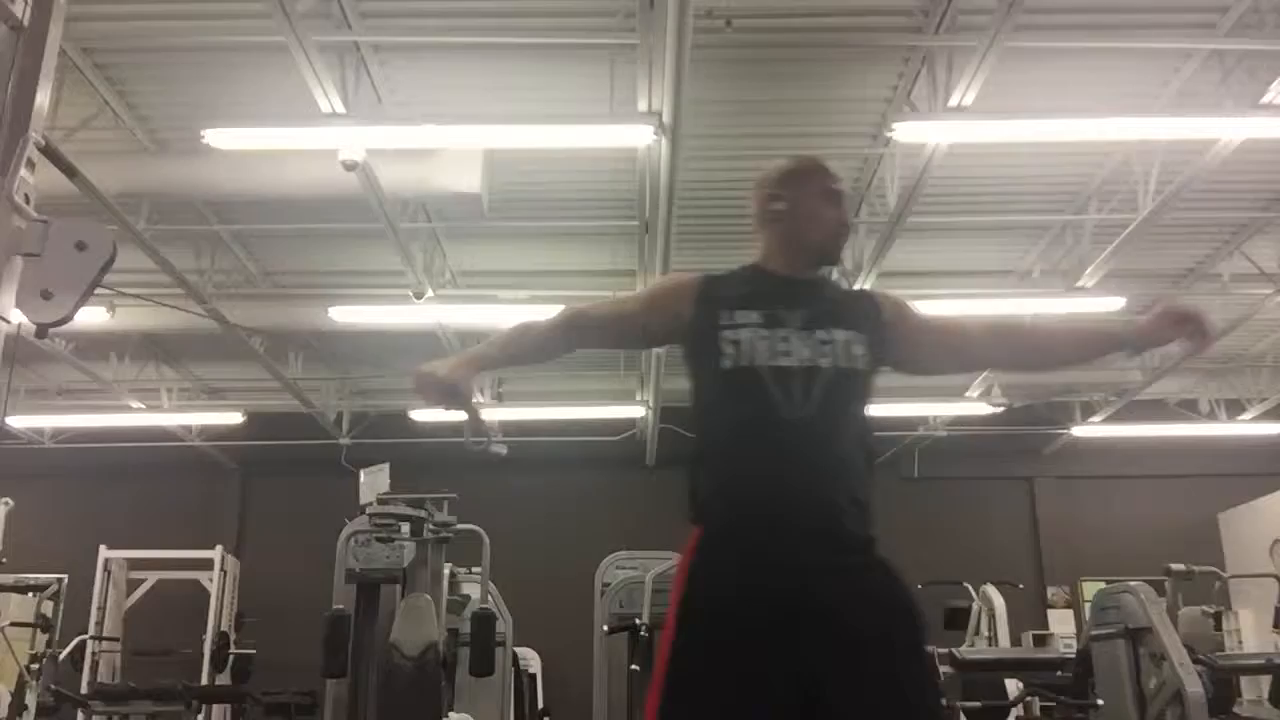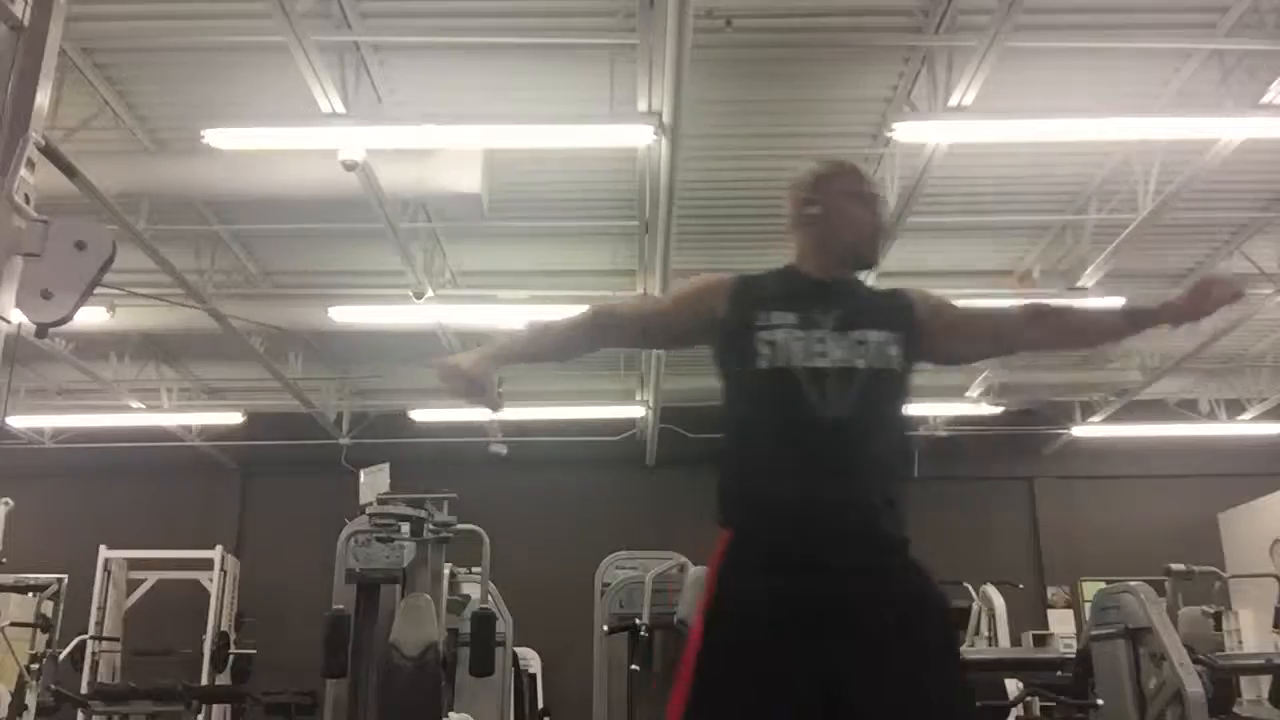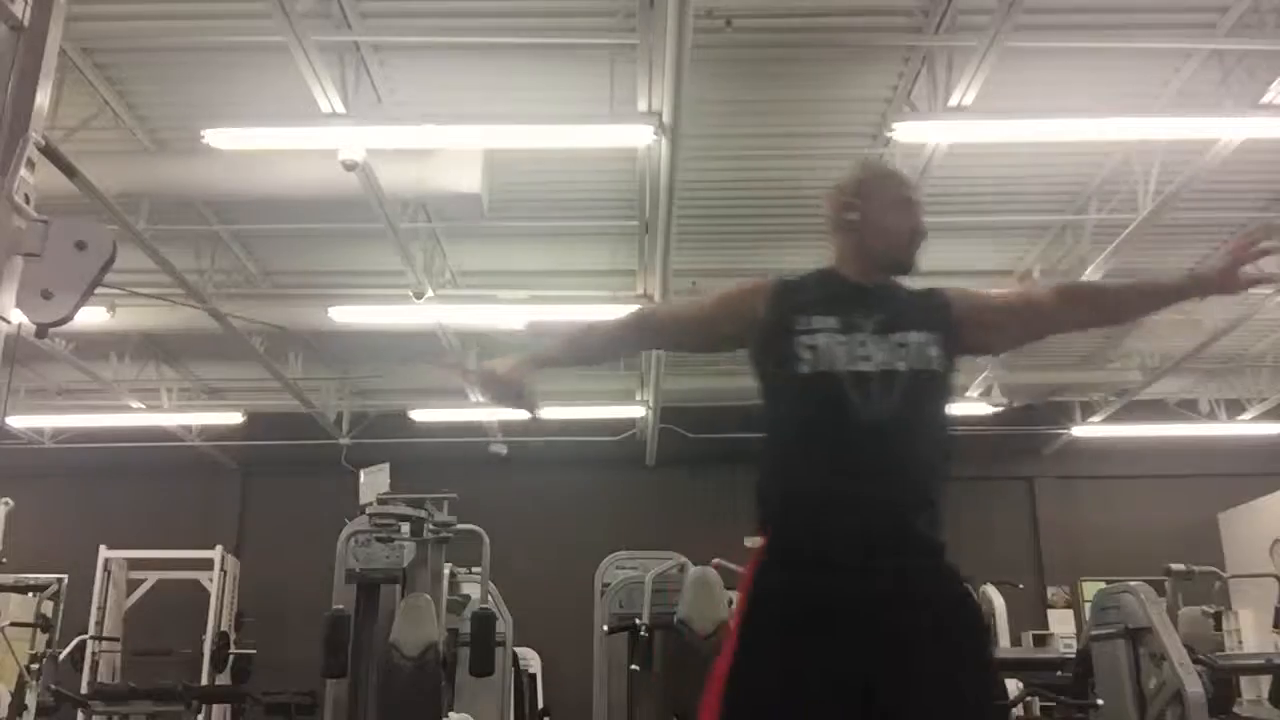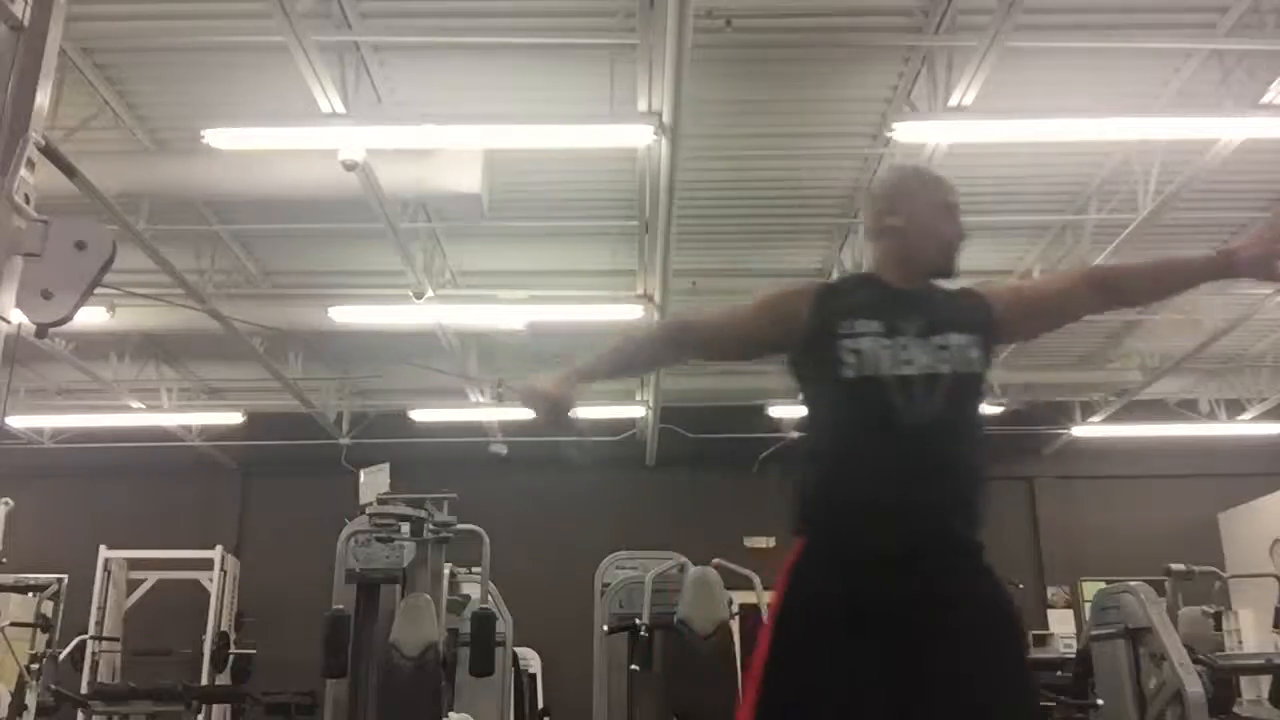
dt=0.1s
person 1, frame 1
left shoulder: (870, 315)
right shoulder: (701, 302)
left elbow: (990, 343)
right elbow: (580, 325)
left wrist: (1139, 332)
right wrist: (467, 361)
left hip: (845, 565)
right hip: (734, 566)
person 1, frame 2
left shoulder: (904, 314)
right shoulder: (733, 302)
left elbow: (1022, 327)
right elbow: (610, 322)
left wrist: (1168, 311)
right wrist: (491, 354)
left hip: (877, 566)
right hip: (765, 568)
person 1, frame 3
left shoulder: (942, 314)
right shoulder: (774, 307)
left elbow: (1062, 306)
right elbow: (650, 326)
left wrist: (1201, 281)
right wrist: (530, 362)
left hip: (913, 572)
right hip: (801, 573)
person 1, frame 4
left shoulder: (980, 313)
right shoulder: (813, 310)
left elbow: (1092, 286)
right elbow: (688, 334)
right wrist: (575, 376)
left hip: (952, 575)
right hip: (838, 573)
